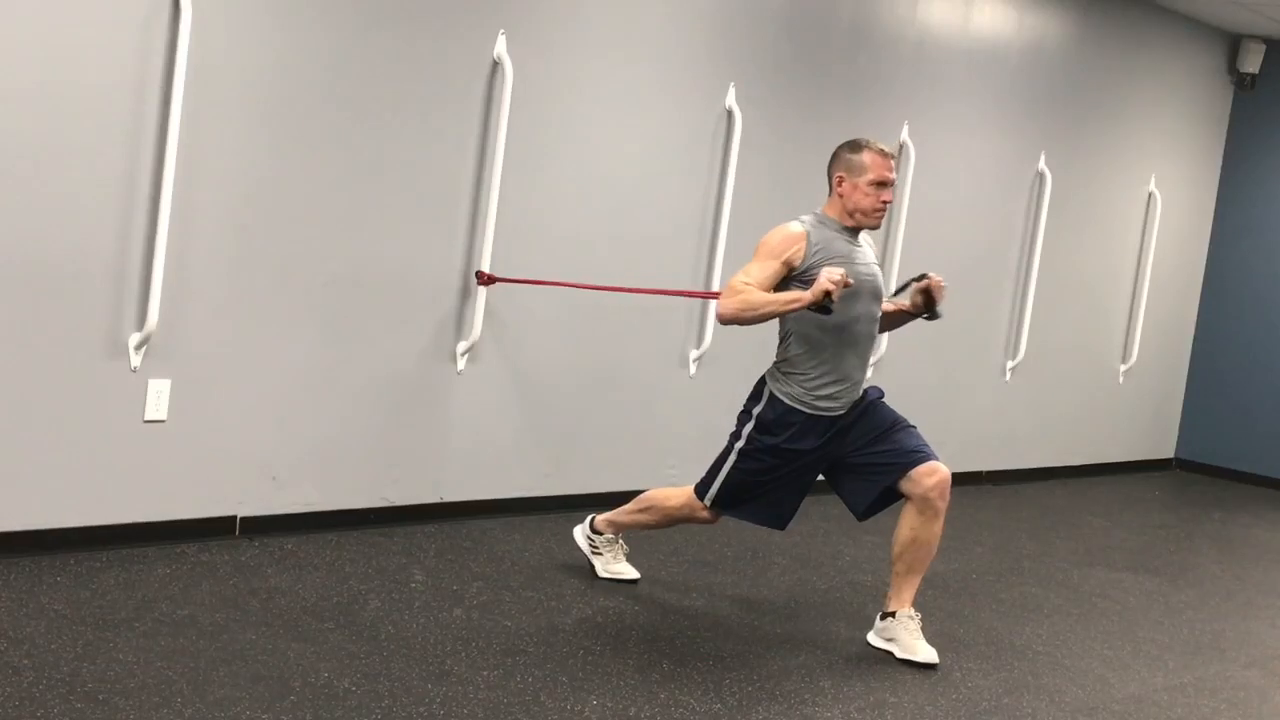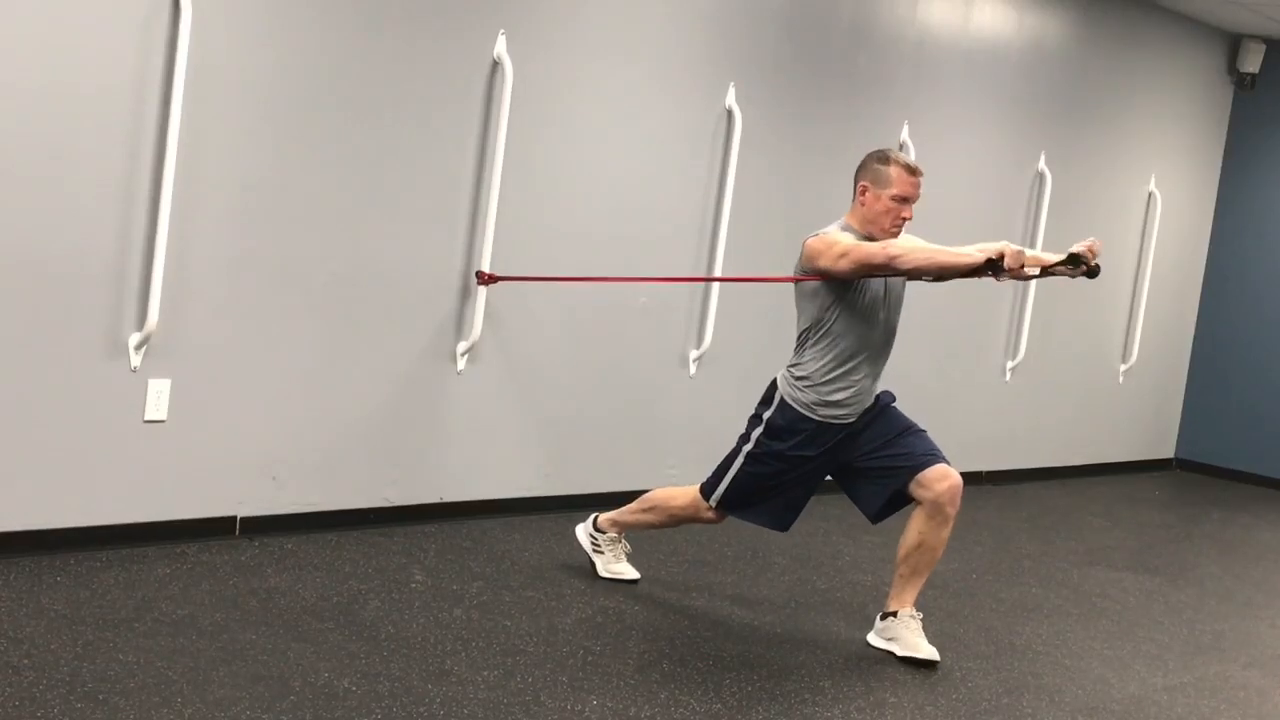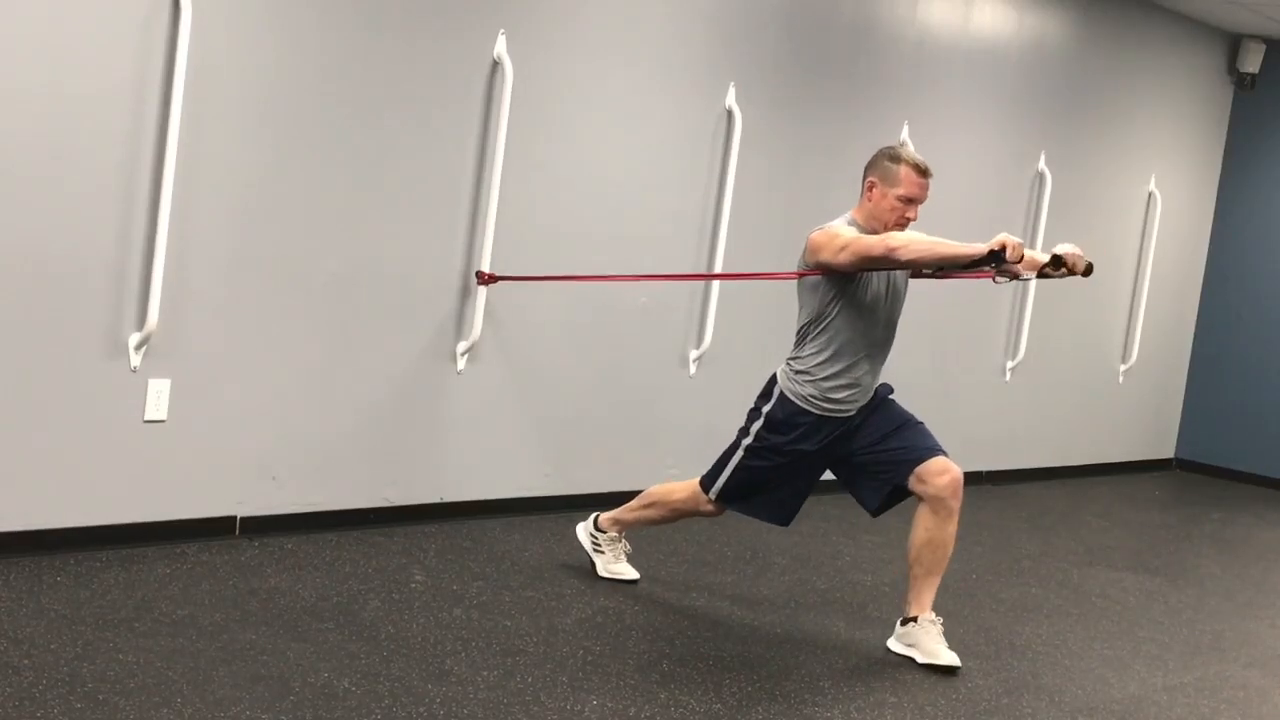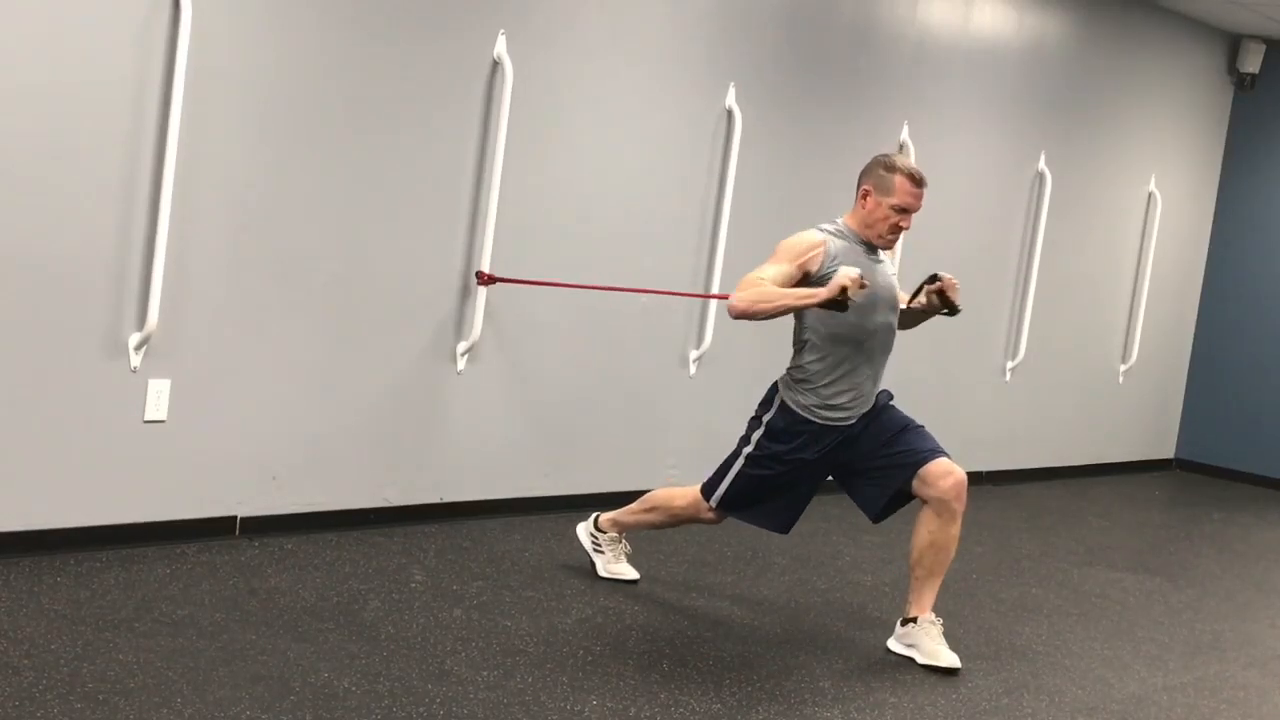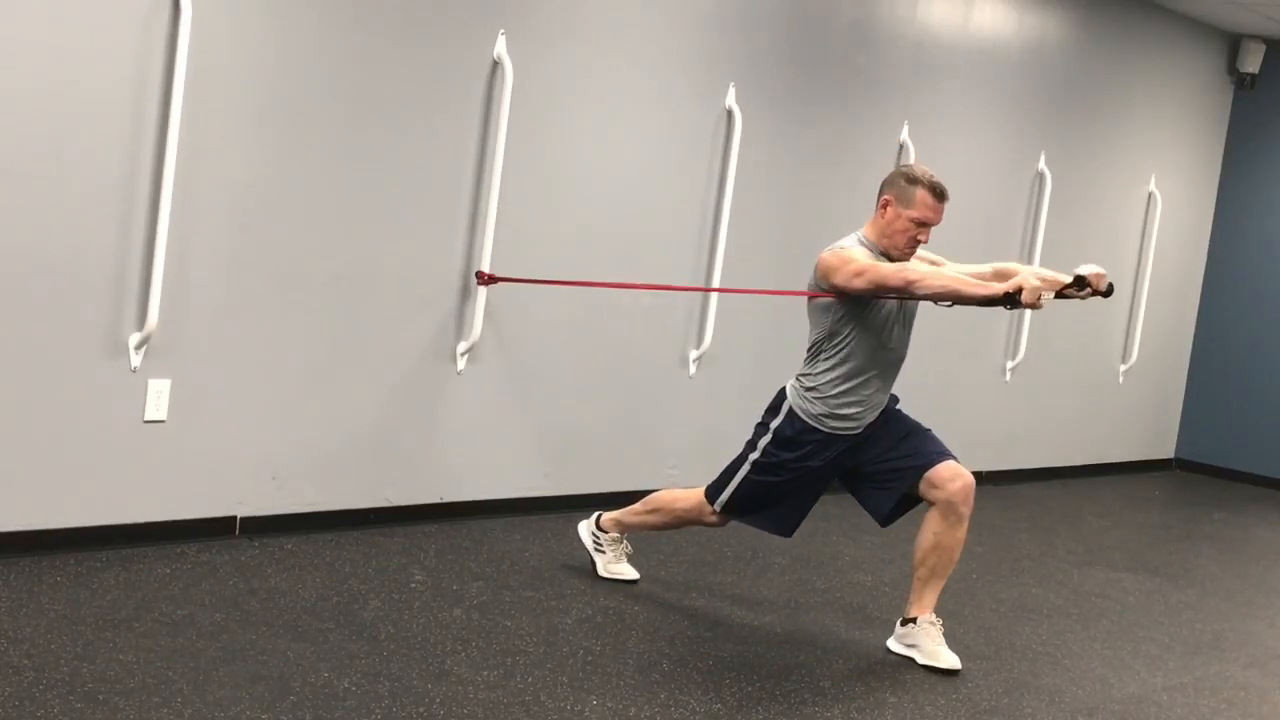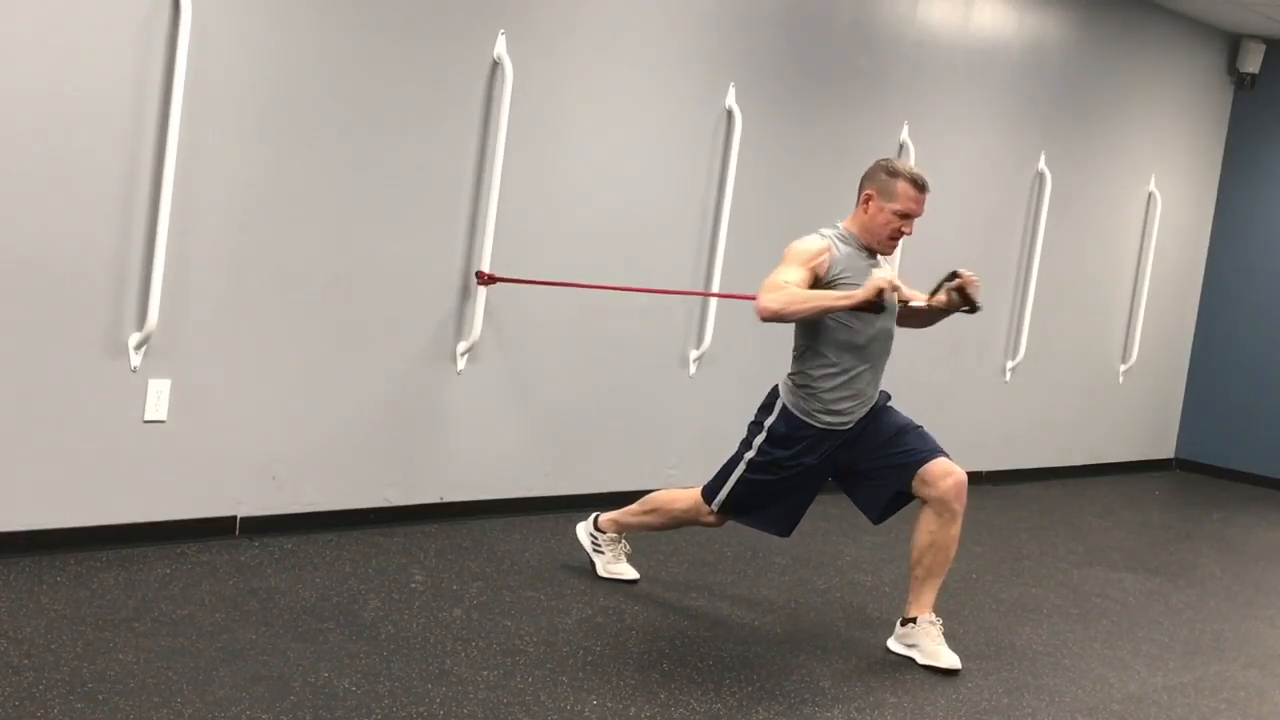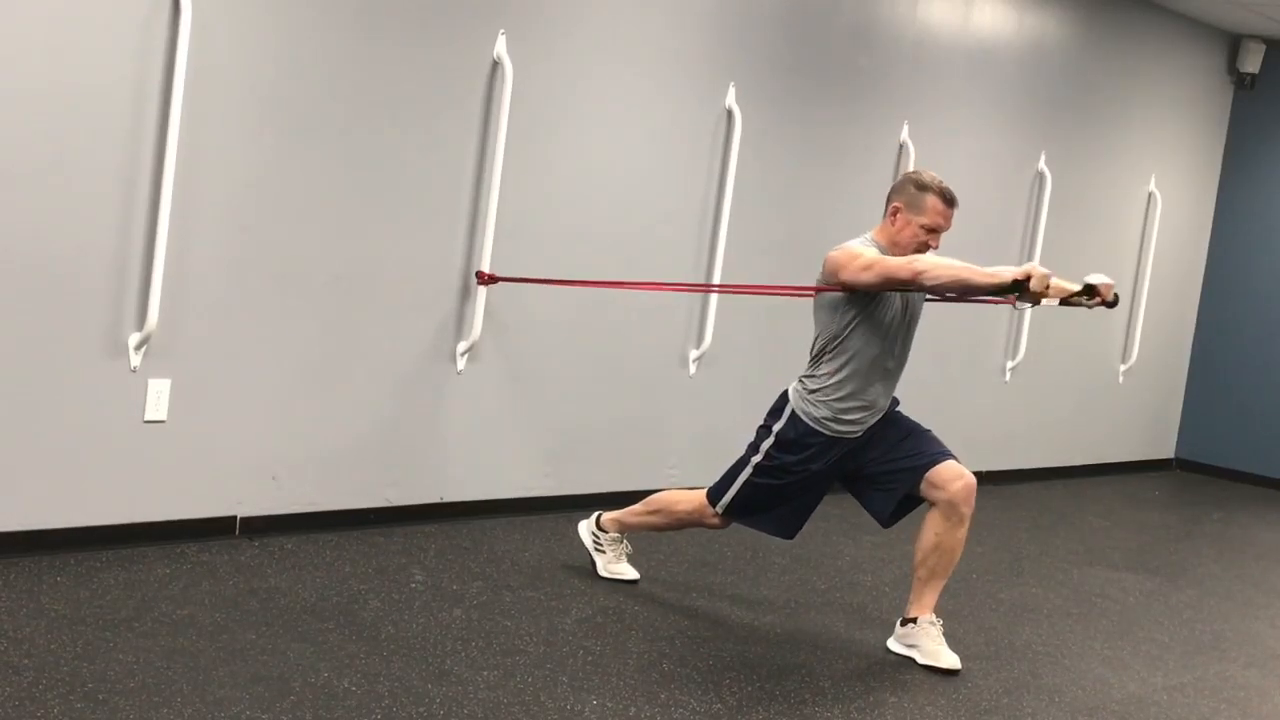
dt=0.7s
person 1, frame 1
left shoulder: (864, 244)
right shoulder: (794, 238)
right elbow: (729, 307)
left wrist: (911, 306)
right wrist: (807, 296)
left hip: (855, 409)
right hip: (789, 412)
left knee: (933, 483)
right knee: (706, 506)
left ankle: (897, 620)
right ankle: (600, 530)
person 1, frame 2
left shoulder: (898, 245)
right shoulder: (825, 245)
left elbow: (963, 259)
right elbow: (888, 258)
left wrist: (1053, 259)
right wrist: (985, 256)
left hip: (862, 414)
right hip: (798, 416)
left knee: (943, 488)
right knee: (709, 506)
left ankle: (896, 620)
right ankle: (604, 528)
person 1, frame 3
left shoulder: (902, 242)
right shoulder: (829, 239)
left elbow: (970, 260)
right elbow: (891, 251)
left wrist: (1043, 260)
right wrist: (986, 248)
left hip: (864, 407)
right hip: (799, 409)
left knee: (944, 483)
right knee: (711, 499)
left ankle: (916, 625)
right ankle: (604, 528)
person 1, frame 4
left shoulder: (881, 256)
right shoulder: (814, 245)
left elbow: (897, 318)
right elbow: (742, 302)
left wrist: (929, 303)
right wrist: (822, 294)
left hip: (868, 415)
right hip: (801, 419)
left knee: (948, 486)
right knee: (711, 506)
left ankle: (916, 626)
right ankle: (604, 527)
person 1, frame 5
left shoulder: (912, 258)
right shoulder: (842, 259)
left elbow: (987, 274)
right elbow: (910, 281)
left wrist: (1068, 280)
right wrist: (1005, 289)
left hip: (873, 421)
right hip: (807, 423)
left knee: (956, 488)
right knee: (715, 509)
left ankle: (916, 625)
right ankle: (607, 527)
person 1, frame 6
left shoulder: (878, 257)
right shoulder: (817, 250)
left elbow: (910, 316)
right elbow: (769, 305)
left wrist: (945, 301)
right wrist: (853, 297)
left hip: (866, 417)
right hip: (802, 421)
left knee: (948, 486)
right knee: (712, 509)
left ankle: (917, 626)
right ankle: (604, 528)
person 1, frame 7
left shoulder: (923, 264)
right shoulder: (850, 258)
left elbow: (990, 283)
right elbow: (914, 272)
left wrist: (1073, 289)
right wrist: (1012, 275)
left hip: (875, 424)
right hip: (810, 425)
left knee: (957, 489)
right knee: (718, 511)
left ankle: (917, 626)
right ankle: (607, 527)
